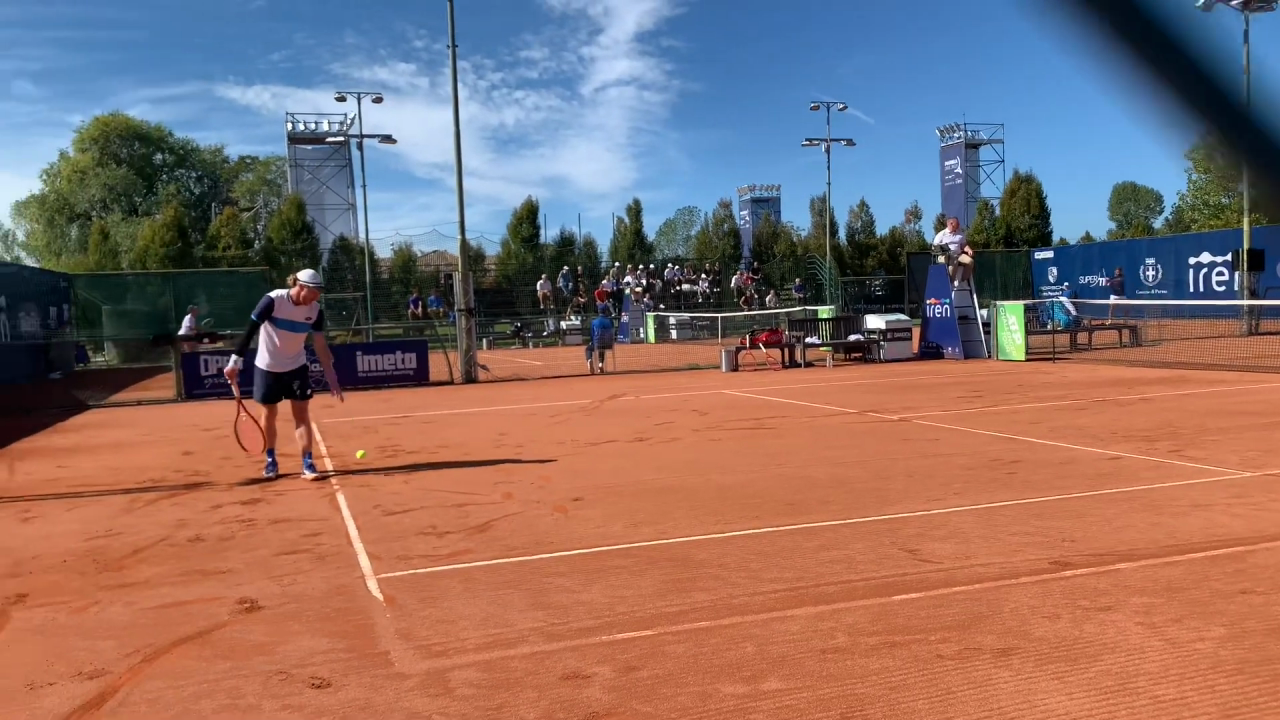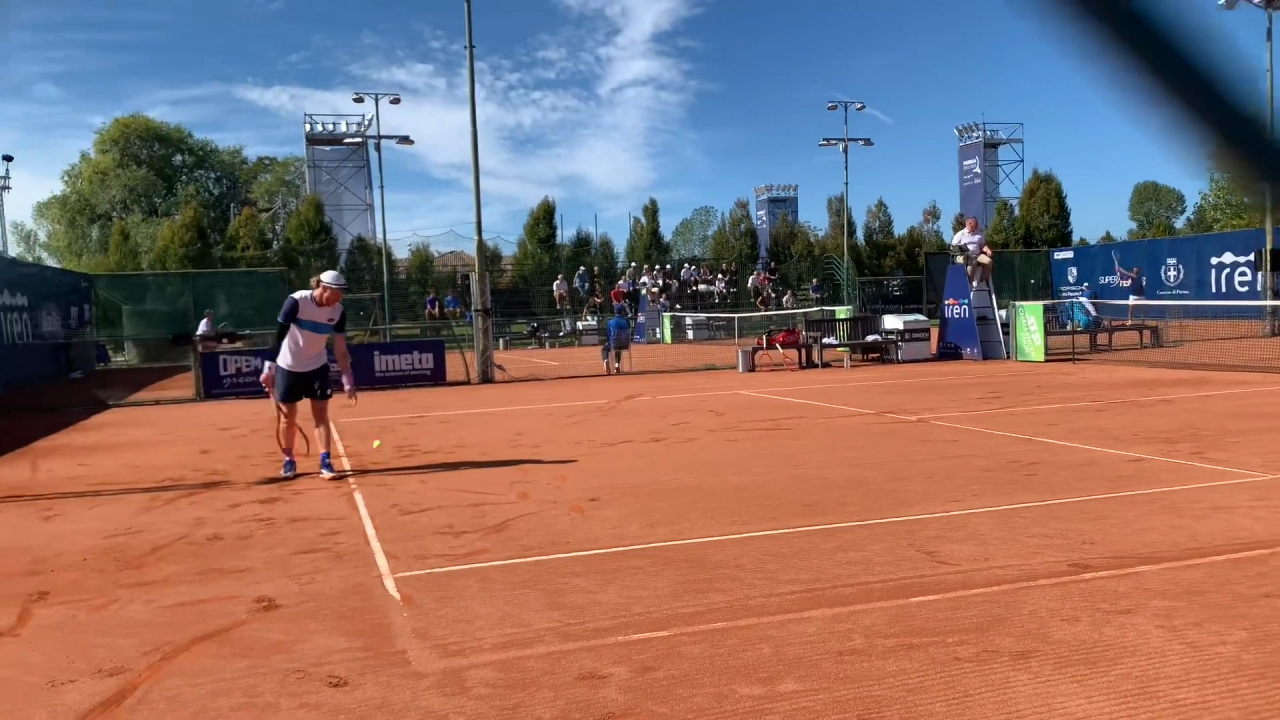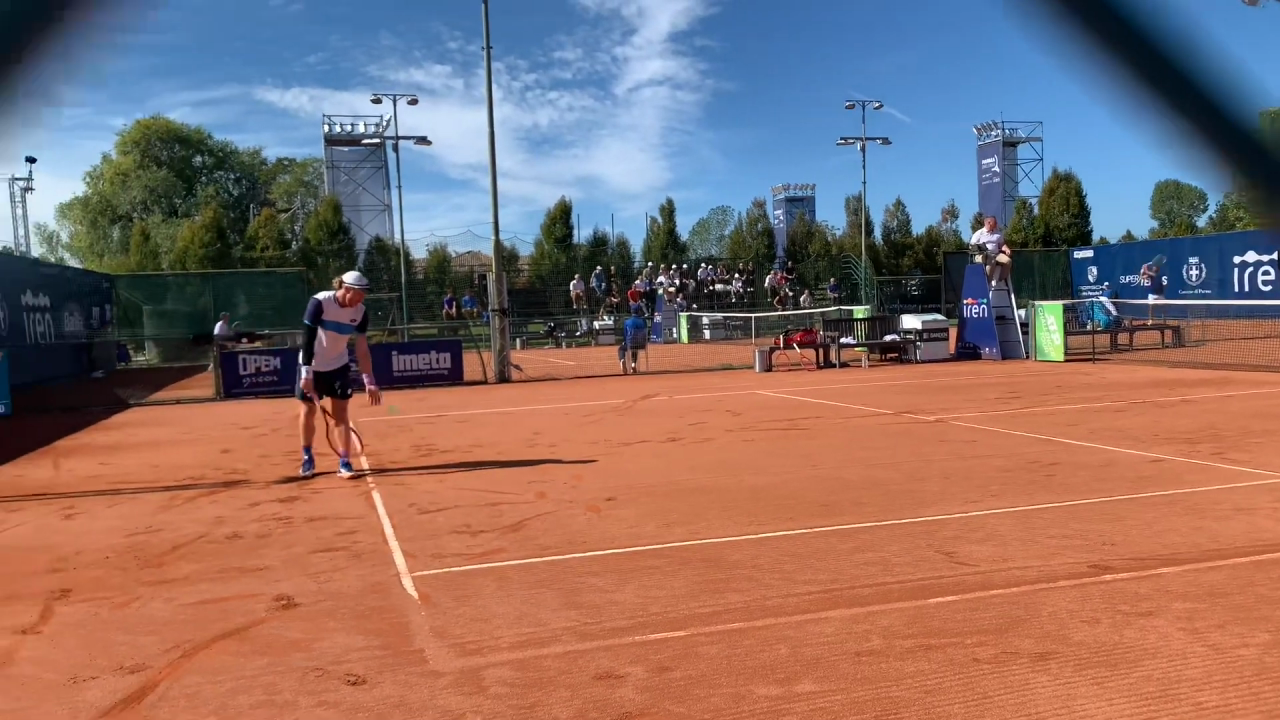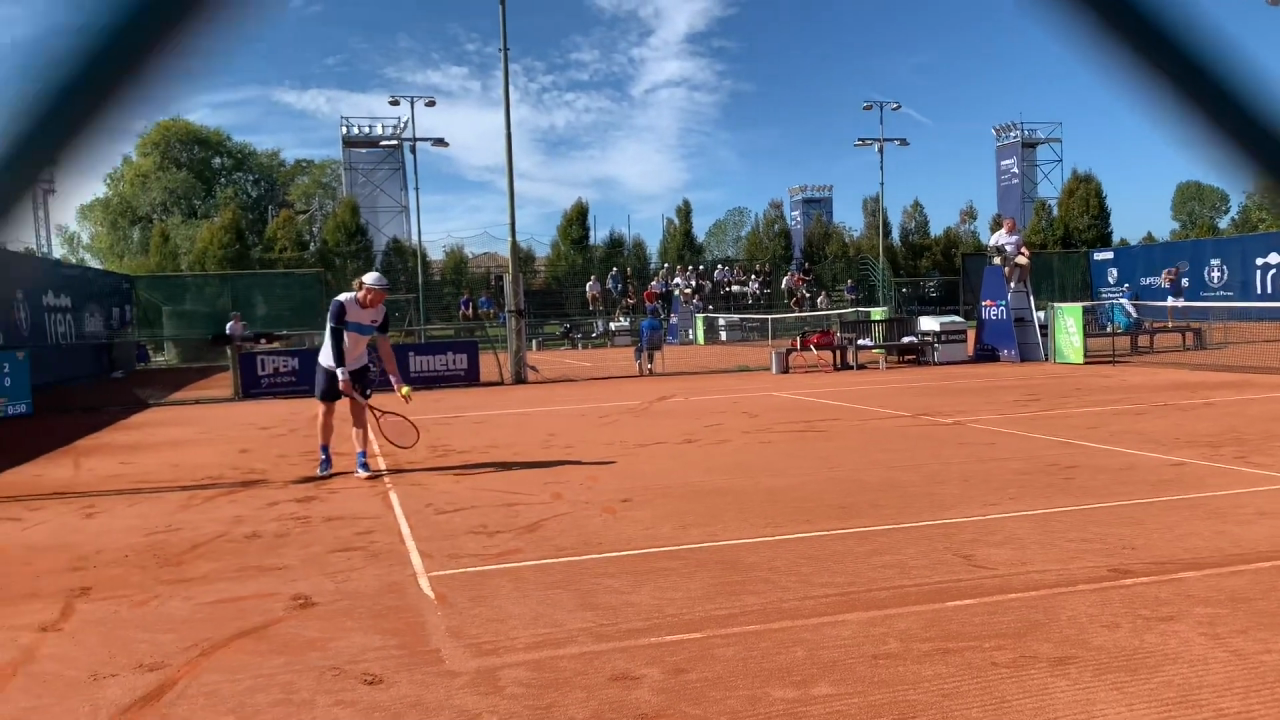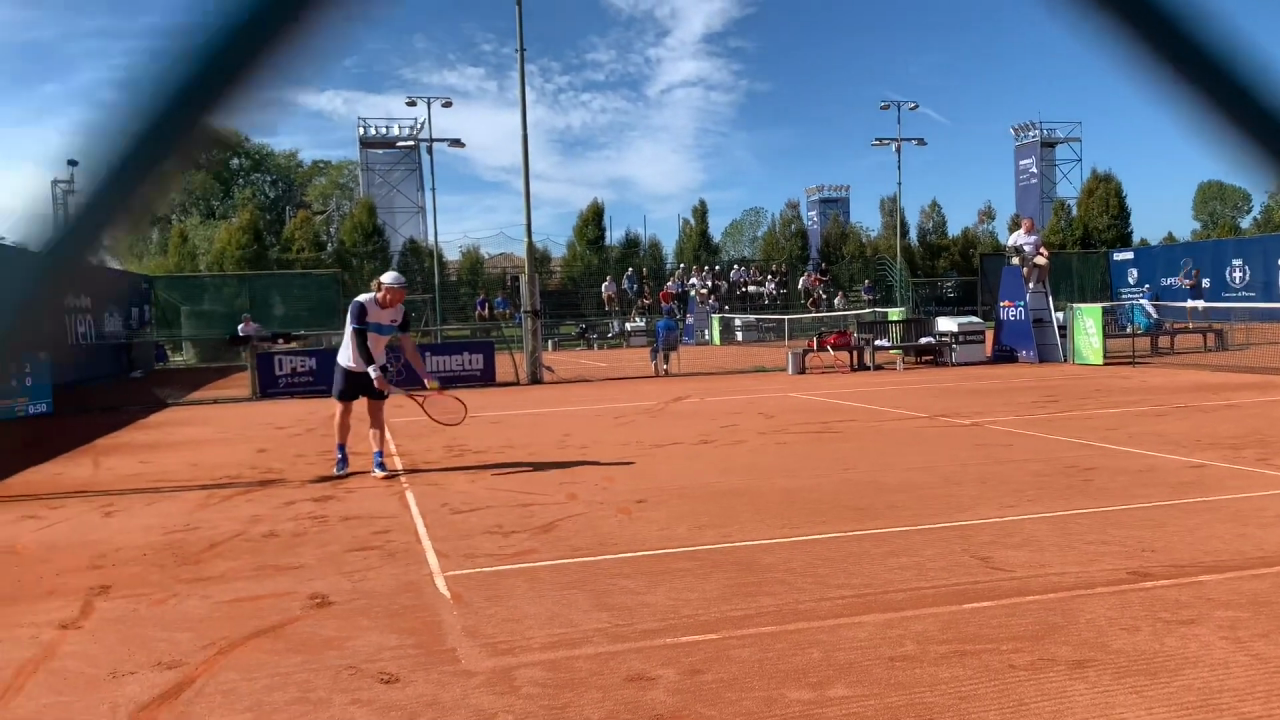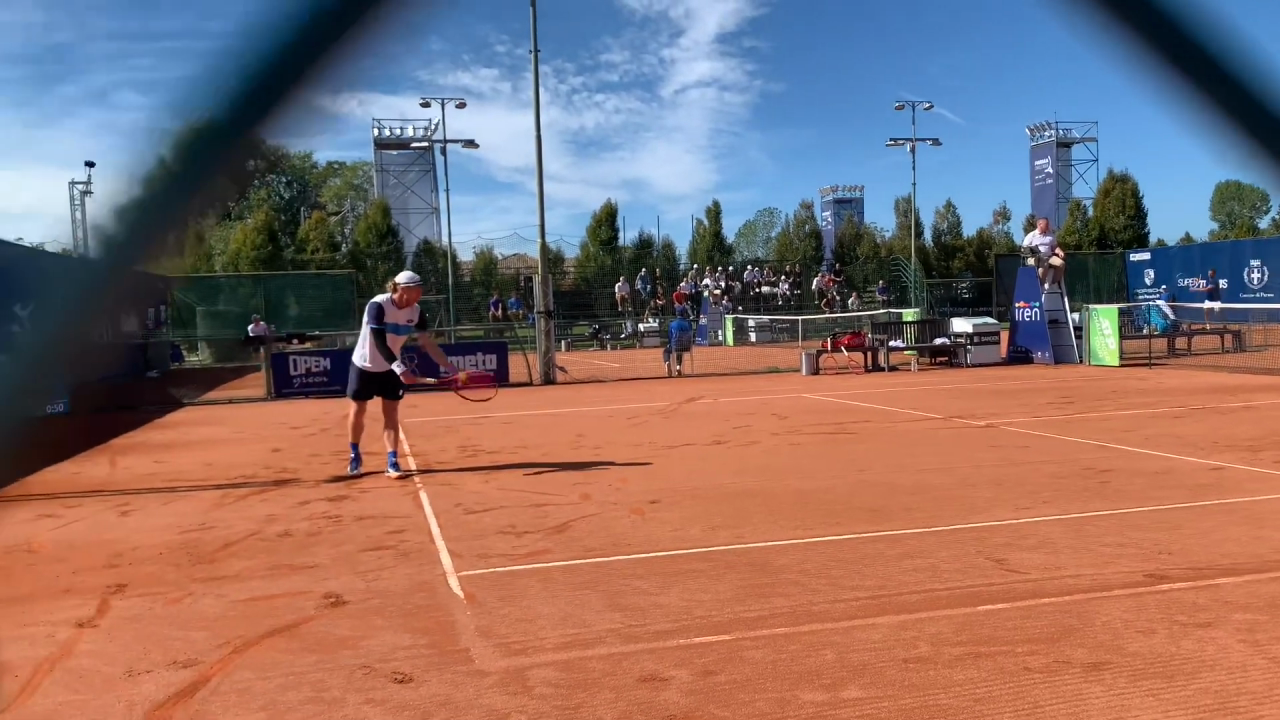
dt=0.1s
person 1, frame 1
left shoulder: (315, 310)
right shoulder: (272, 301)
left elbow: (321, 347)
right elbow: (250, 332)
left wrist: (332, 379)
right wrist: (234, 362)
left hip: (297, 367)
right hip: (267, 368)
left knee: (301, 414)
right knee: (268, 414)
left ankle: (308, 463)
right ankle: (271, 460)
person 1, frame 2
left shoulder: (338, 311)
right shoulder: (296, 302)
left elbow: (340, 348)
right elbow: (279, 336)
left wrist: (348, 381)
right wrist: (269, 368)
left hip: (318, 367)
right hip: (289, 367)
left knee: (321, 414)
right knee: (288, 414)
left ankle: (326, 462)
right ankle: (288, 460)
person 1, frame 3
left shoulder: (360, 312)
right shoulder: (319, 303)
left elbow: (362, 349)
right elbow: (308, 339)
left wrist: (369, 381)
right wrist: (306, 373)
left hip: (339, 366)
right hip: (313, 367)
left knee: (340, 413)
right knee: (308, 412)
left ankle: (344, 462)
right ankle: (307, 458)
person 1, frame 4
left shoulder: (380, 313)
right shoulder: (340, 304)
left elbow: (385, 349)
right elbow: (337, 342)
left wrist: (396, 380)
right wrist: (343, 375)
left hip: (358, 367)
right hip: (330, 366)
left knee: (359, 412)
right knee: (326, 412)
left ankle: (361, 461)
right ankle: (325, 457)
person 1, frame 5
left shoulder: (400, 312)
right shoulder: (361, 305)
left elbow: (409, 347)
right elbow: (361, 343)
left wrist: (426, 376)
right wrist: (374, 374)
left hip: (377, 366)
right hip: (349, 366)
left knee: (376, 412)
right knee: (343, 411)
left ankle: (378, 461)
right ankle: (342, 456)
person 1, frame 6
left shoulder: (415, 312)
right shoulder: (377, 306)
left elbow: (428, 344)
right elbow: (380, 344)
left wrist: (450, 367)
right wrist: (401, 368)
left hip: (390, 368)
right hip: (364, 365)
left knee: (391, 413)
right knee: (357, 411)
left ankle: (392, 461)
right ankle: (355, 456)
